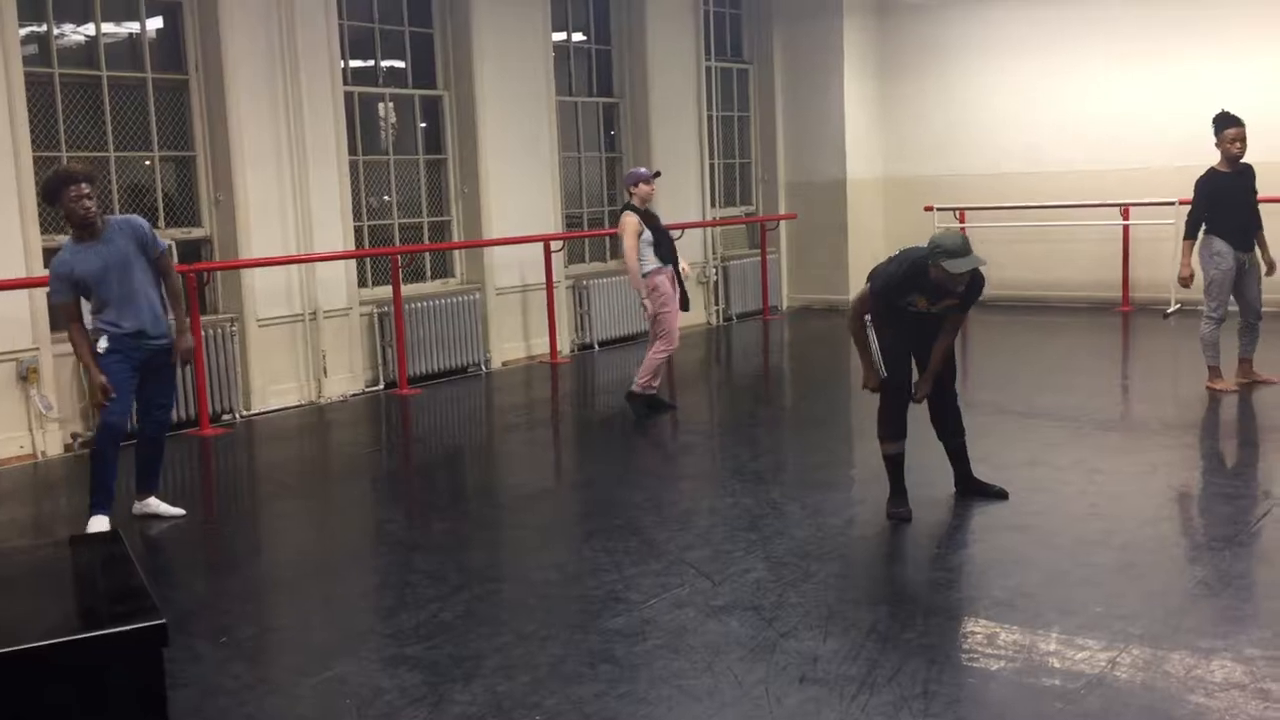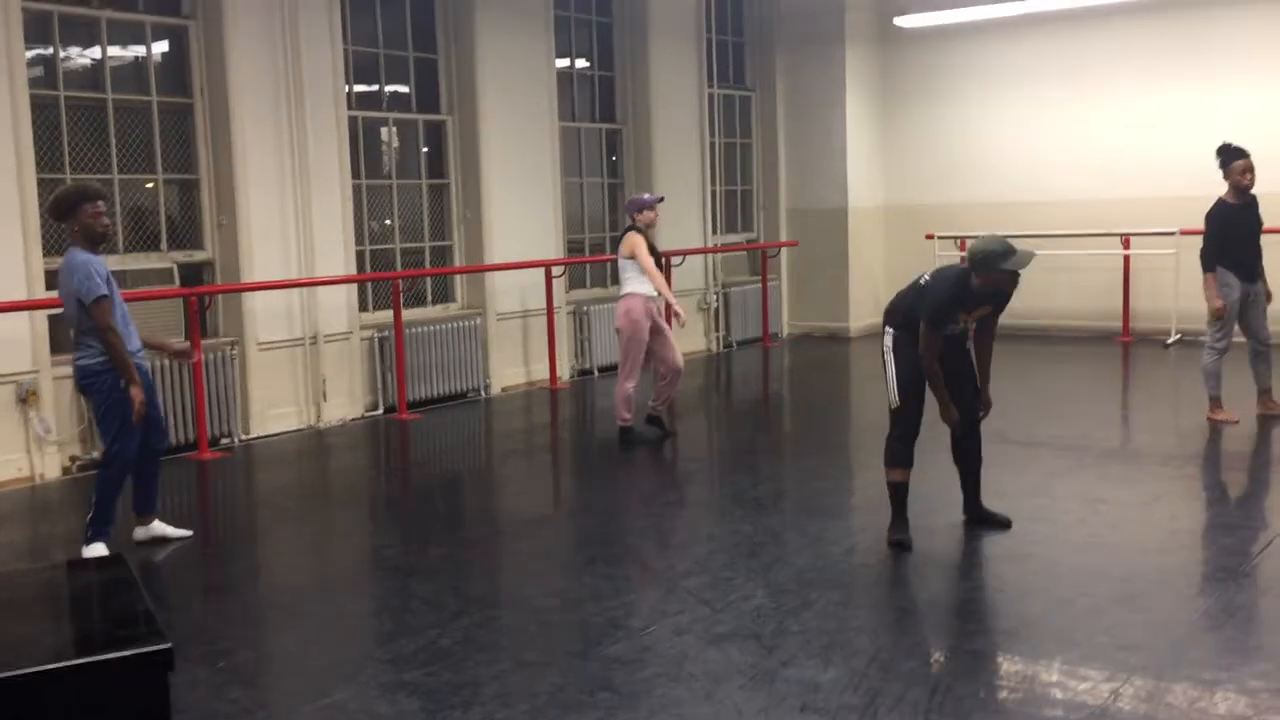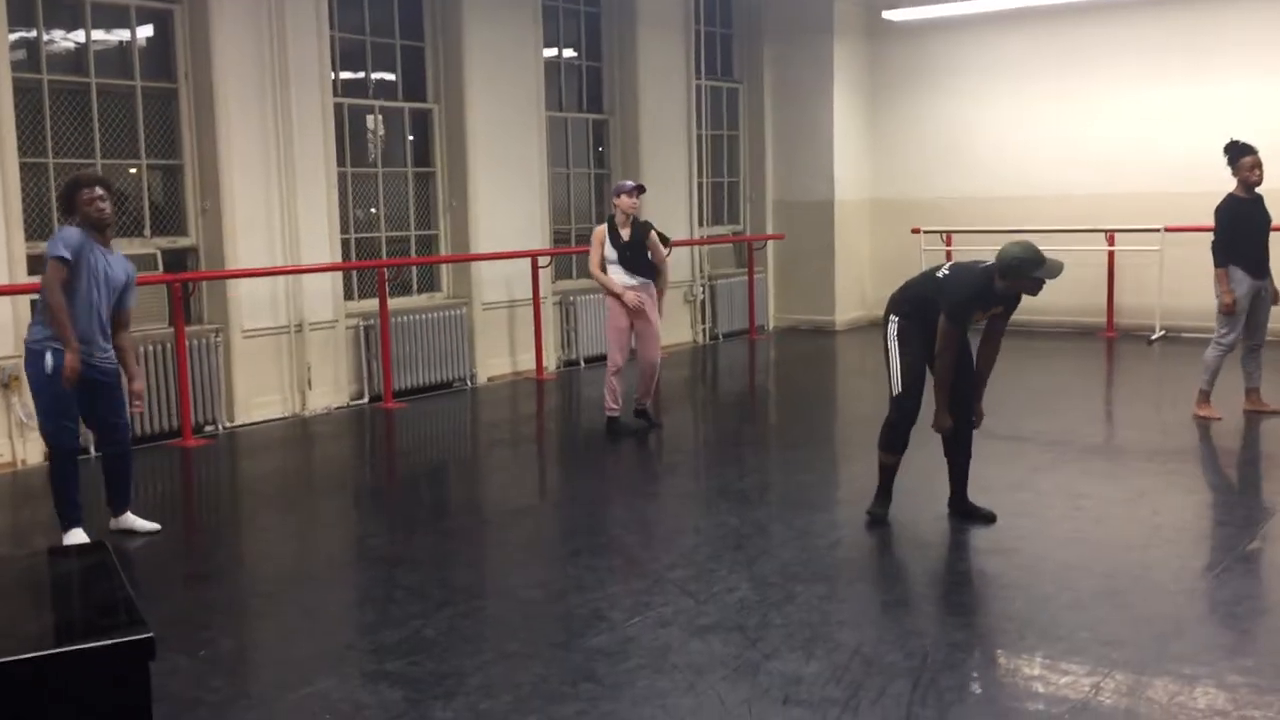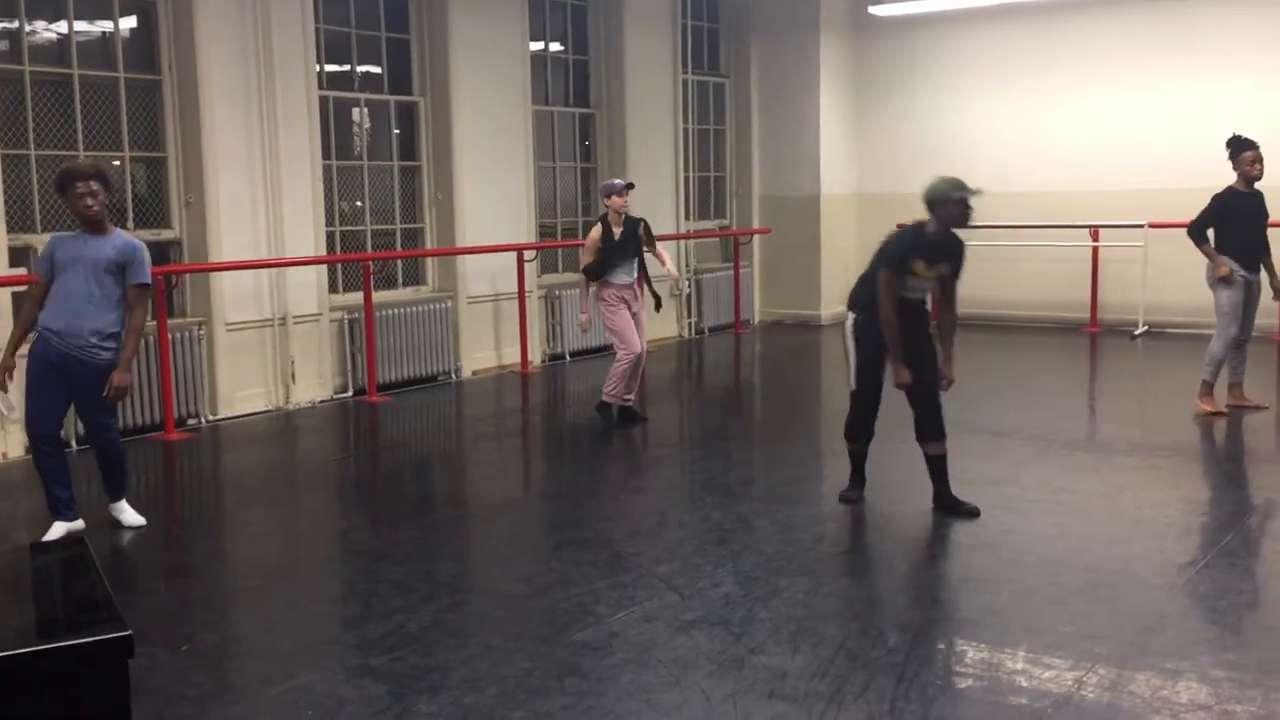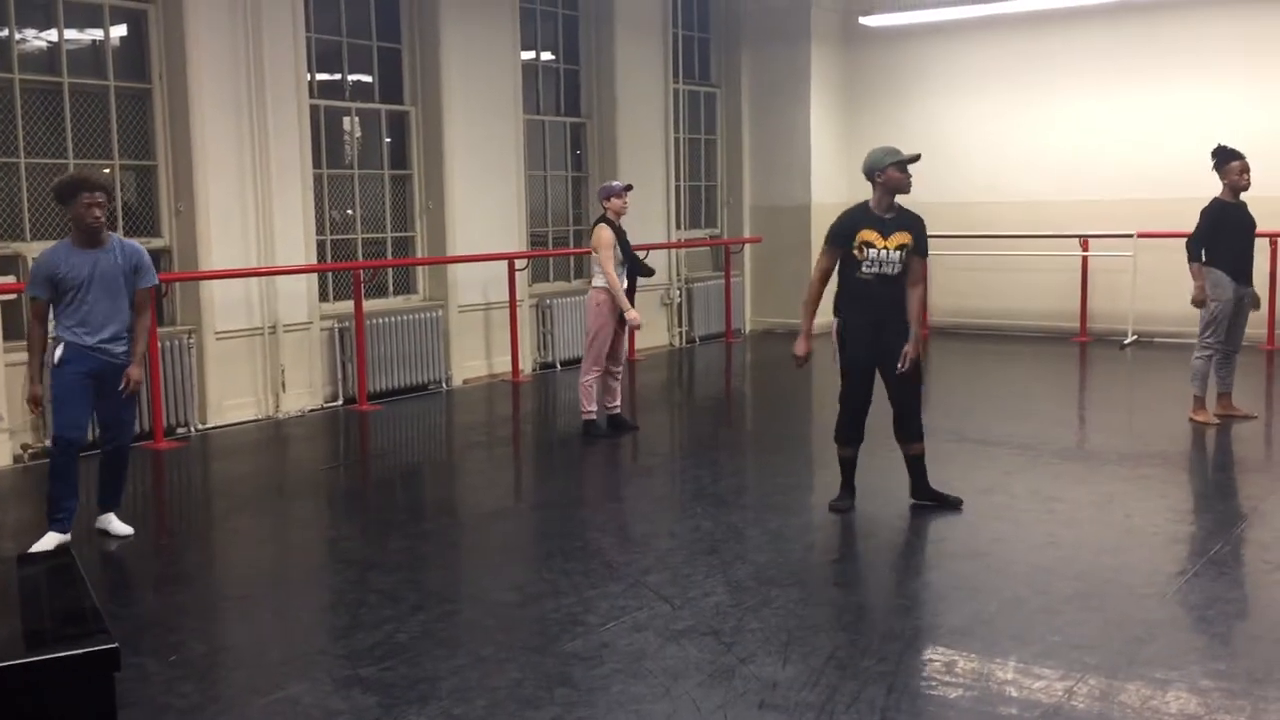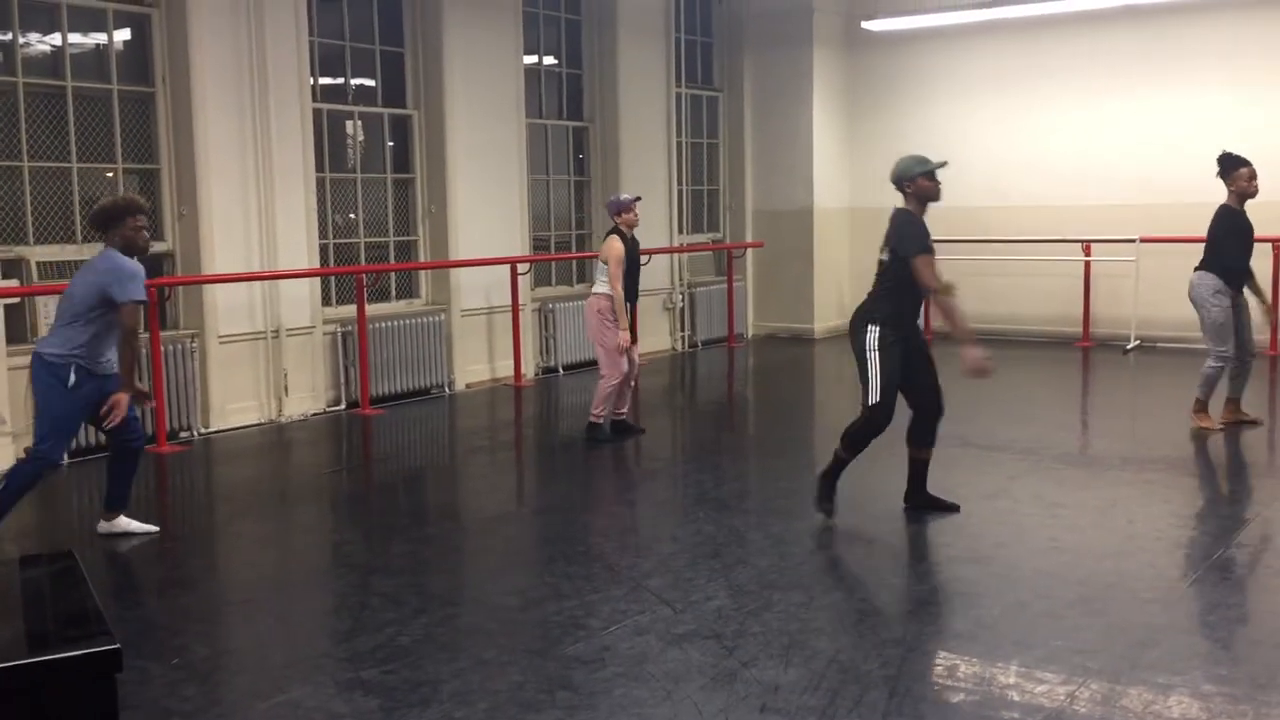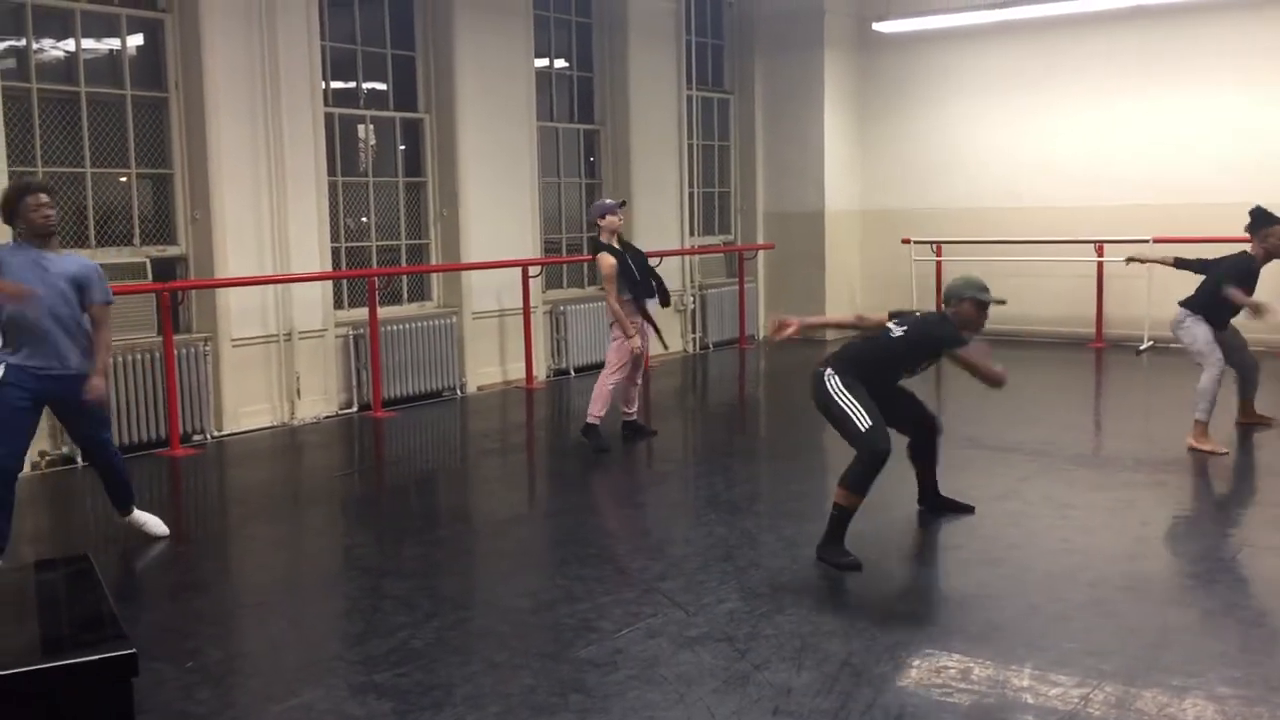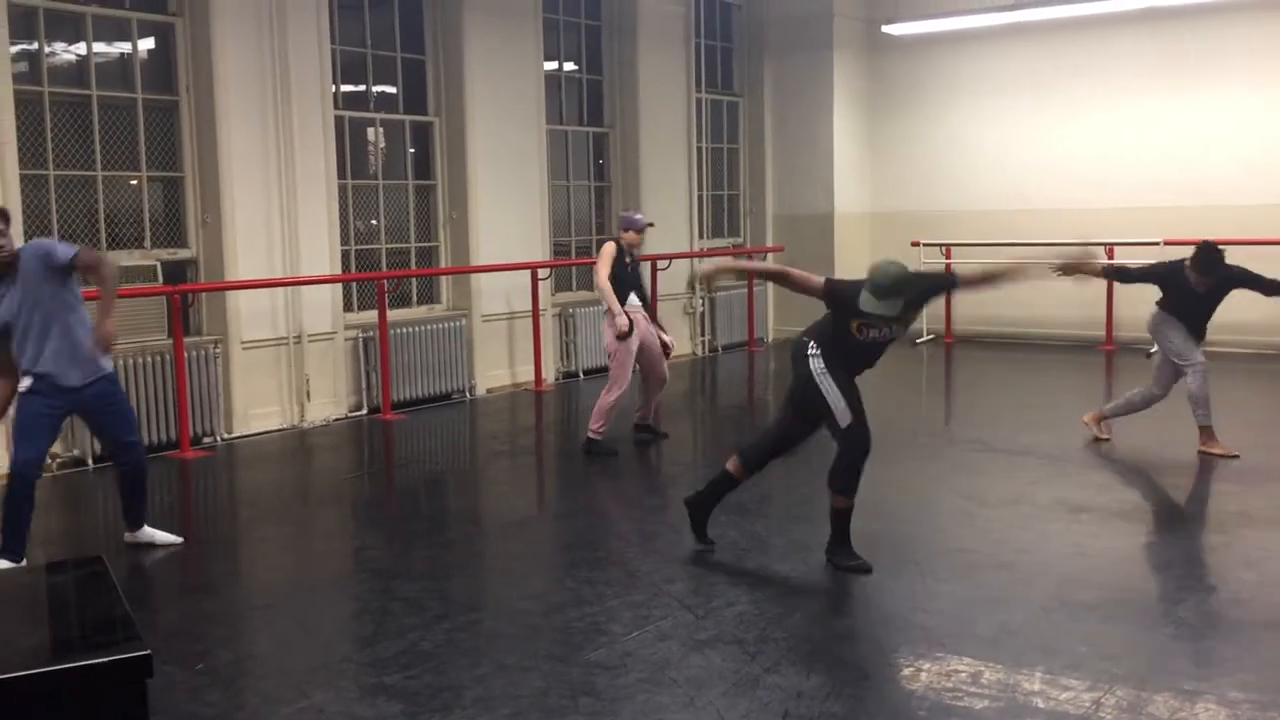
dt=0.4s
person 1, frame 1
left shoulder: (132, 227)
right shoulder: (64, 264)
left elbow: (170, 277)
right elbow: (74, 324)
left wrist: (183, 329)
right wrist: (93, 372)
left hip: (159, 343)
right hip: (114, 347)
left knee: (156, 424)
right knee: (111, 425)
left ankle: (145, 497)
right ankle: (99, 511)
person 1, frame 2
left shoulder: (86, 262)
right shoulder: (85, 263)
right elbow: (105, 328)
left wrist: (164, 346)
right wrist: (133, 382)
left hip: (123, 368)
right hip: (107, 373)
left knee: (152, 441)
right knee: (121, 454)
left ankle: (146, 521)
right ankle: (94, 539)
person 1, frame 3
left shoulder: (126, 269)
right shoulder: (69, 238)
left elbow: (122, 329)
right elbow: (51, 289)
left wrist: (135, 376)
right wrist: (70, 348)
left hip: (100, 364)
right hip: (51, 357)
left knee: (118, 441)
right knee: (64, 445)
left ankle: (120, 514)
right ankle: (72, 527)
person 1, frame 4
left shoulder: (129, 248)
right shoulder: (57, 246)
left elbow: (136, 312)
right elbow: (35, 300)
left wrist: (124, 367)
left hip: (98, 358)
right hip: (49, 350)
left knee: (104, 434)
right knee: (41, 431)
left ankle: (118, 501)
right ankle: (66, 515)
person 1, frame 5
left shoulder: (133, 254)
right shoulder: (50, 261)
left elbow: (142, 312)
right elbow: (38, 321)
left wrist: (136, 362)
right wrist: (35, 378)
left hip: (118, 360)
right hip: (73, 356)
left knee: (118, 441)
right knee: (68, 439)
left ankle: (107, 513)
right ankle: (59, 527)
person 1, frame 6
left shoulder: (109, 268)
right shoulder: (124, 268)
right elbow: (129, 329)
left wrist: (125, 386)
right wrist: (126, 387)
left hip: (92, 372)
right hip: (62, 369)
left knee: (132, 439)
right knee: (46, 456)
left ankle: (112, 517)
person 1, frame 7
left shoulder: (84, 268)
left elbow: (101, 327)
left wrist: (99, 375)
left hip: (72, 378)
left knee: (102, 452)
left ankle: (129, 511)
person 1, frame 8
left shoulder: (41, 253)
left elbow: (100, 263)
left wrist: (105, 318)
left hip: (96, 379)
right hip: (42, 389)
left knee: (131, 456)
left ankle: (136, 527)
person 2, frame 1
left shoulder: (972, 282)
right shoulder: (902, 270)
left elbow: (949, 330)
right elbow: (856, 313)
left wrist: (927, 376)
right wrist: (869, 369)
left hip: (930, 317)
right hip: (886, 314)
left knee: (943, 392)
right knee: (895, 394)
left ankle: (965, 479)
right ankle: (897, 492)
person 2, frame 2
left shoulder: (1000, 290)
right shoulder: (945, 290)
left elbow: (984, 334)
right elbow: (927, 355)
left wrist: (983, 388)
right wrist: (944, 404)
left hip: (951, 335)
right hip: (905, 333)
left knee: (969, 416)
right knee: (905, 423)
left ankle: (973, 507)
right ankle: (898, 520)
person 2, frame 3
left shoulder: (1008, 293)
right shoulder: (966, 289)
left elbow: (990, 343)
right elbow: (944, 354)
left wrist: (977, 397)
right wrist: (941, 410)
left hip: (948, 326)
right hip: (908, 320)
left knee: (964, 411)
right knee: (905, 406)
left ankle: (959, 500)
right ankle: (883, 492)
person 2, frame 4
left shoulder: (953, 247)
right shoulder: (902, 243)
left elbow: (946, 304)
right elbow: (885, 305)
left wrist: (947, 360)
right wrist: (897, 364)
left hip: (912, 320)
right hip: (868, 318)
left knee: (928, 403)
right knee: (865, 403)
left ankle: (943, 494)
right ankle: (857, 479)
person 2, frame 5
left shoulder: (913, 224)
right shoulder: (850, 222)
left elbow: (915, 285)
right elbow: (820, 278)
left wrist: (914, 338)
right wrist: (805, 335)
left hip: (897, 328)
right hip: (854, 326)
left knee: (908, 405)
right knee: (854, 407)
left ankle: (920, 485)
right ankle: (847, 487)
person 2, frame 6
left shoulder: (909, 223)
right shoulder: (910, 230)
right elbow: (937, 289)
right wrist: (968, 343)
left hip: (903, 328)
right hip: (879, 328)
left knee: (929, 407)
right knee: (878, 415)
left ankle: (917, 492)
right ankle: (830, 478)
person 2, frame 7
left shoulder: (924, 322)
right shoulder: (944, 331)
left elbow: (859, 321)
right elbow: (995, 378)
left wrist: (802, 323)
right wrist: (983, 360)
left hip: (867, 381)
right hip: (837, 379)
left knee: (926, 428)
right knee: (875, 447)
left ankle: (930, 497)
right ankle: (830, 542)
person 2, frame 8
left shoulder: (921, 288)
right shoulder: (850, 294)
left elbow: (973, 278)
right elbow: (785, 274)
right wrist: (730, 265)
left hip: (842, 361)
right hip: (820, 354)
left knee: (782, 438)
right knee: (856, 442)
left ankle: (704, 500)
right ankle: (839, 545)
person 3, frame 1
left shoulder: (1248, 172)
right shoulder: (1209, 181)
left elbow: (1253, 215)
right elbow: (1194, 221)
left wrist: (1265, 252)
right wrist: (1185, 263)
left hip: (1246, 252)
right hip: (1219, 250)
left knee: (1253, 313)
right knee: (1215, 314)
left ankle: (1245, 368)
right ankle: (1214, 376)
person 3, frame 2
left shoulder: (1252, 202)
right shoulder: (1219, 212)
left elbow: (1254, 246)
right elbow: (1208, 255)
right wrist: (1213, 295)
left hip: (1251, 283)
right hip: (1227, 282)
right knee: (1218, 344)
right ankle: (1215, 406)
person 3, frame 3
right shoulder: (1229, 207)
right elbow: (1219, 250)
right wrist: (1225, 290)
right hip: (1237, 278)
left knee: (1255, 342)
right knee: (1224, 340)
left ankle: (1253, 399)
right ankle: (1202, 401)
person 3, frame 4
right shoulder: (1226, 198)
right elbow: (1196, 229)
right wrist: (1216, 263)
left hip: (1251, 274)
right hip: (1229, 272)
left knee: (1242, 336)
right knee: (1227, 333)
left ankle: (1236, 393)
right ankle: (1205, 394)
person 3, frame 5
left shoulder: (1242, 207)
right shoulder: (1215, 209)
right elbow: (1194, 246)
left wrist: (1251, 288)
right wrist: (1199, 285)
left hip: (1240, 284)
right hip: (1219, 282)
left knee: (1231, 347)
right knee: (1209, 345)
left ankle: (1224, 403)
right ankle: (1198, 407)
person 3, frame 6
left shoulder: (1236, 215)
right shoulder: (1228, 218)
right elbow: (1236, 262)
right wrist: (1263, 299)
left hip: (1229, 289)
right hip: (1211, 286)
left knee: (1246, 351)
right knee: (1223, 354)
left ankle: (1233, 408)
right ankle: (1200, 409)
person 3, frame 7
left shoulder: (1249, 263)
right shoulder: (1240, 265)
left elbow: (1192, 263)
right elbow: (1225, 285)
left wrist: (1150, 259)
right wrist: (1247, 301)
left hip: (1216, 322)
right hip: (1191, 319)
left knee: (1249, 366)
right knee: (1215, 364)
left ankle: (1246, 411)
right ankle: (1198, 434)
person 3, frame 8
left shoulder: (1228, 275)
right shoulder: (1172, 272)
right elbow: (1125, 274)
right wrist: (1081, 268)
left hip: (1190, 332)
right hip: (1166, 322)
left knee: (1157, 390)
right knee: (1197, 367)
left ankle: (1097, 416)
right ankle: (1207, 439)
person 4, frame 1
left shoulder: (647, 214)
right shoulder: (630, 219)
right elbow: (630, 262)
left wrist: (679, 265)
right wrist: (645, 297)
left hip: (666, 279)
right hip: (655, 283)
left knee: (662, 340)
right knee: (668, 342)
left ankle: (650, 394)
right ankle: (636, 392)
person 4, frame 2
left shoulder: (642, 241)
right shoulder: (634, 238)
right elbow: (653, 274)
right wrist: (675, 304)
left hip: (651, 308)
right hip: (633, 309)
left knee: (674, 366)
right knee: (630, 372)
left ankle: (655, 413)
right ankle: (625, 427)
person 4, frame 3
left shoulder: (645, 231)
right shoulder: (602, 232)
left elbow: (661, 266)
right elbow: (595, 270)
left wrist: (658, 301)
right wrist: (623, 293)
left hip: (644, 296)
right hip: (617, 300)
left knee: (651, 359)
right knee: (616, 360)
left ankle: (642, 407)
right ankle: (613, 415)
person 4, frame 4
left shoulder: (636, 225)
right shoulder: (598, 234)
left elbow: (655, 249)
right elbow: (586, 273)
left wrist: (667, 263)
right wrist: (584, 310)
left hip: (633, 293)
right hip: (610, 296)
left knee: (640, 352)
right knee: (630, 350)
left ankle: (625, 405)
right ankle: (607, 401)
person 4, frame 5
left shoulder: (617, 230)
right shoulder: (604, 232)
right elbow: (609, 275)
right wrist: (628, 309)
left hip: (615, 299)
right hip: (603, 299)
left knee: (615, 362)
right knee: (594, 364)
left ankle: (614, 415)
right ankle: (589, 420)
person 4, frame 6
left shoulder: (630, 240)
right shoulder: (615, 245)
right elbow: (616, 290)
left wrist: (626, 322)
right wrist: (623, 328)
left hip: (619, 306)
right hip: (602, 308)
left knee: (631, 366)
right knee: (615, 369)
left ankle: (618, 419)
right ankle: (595, 422)
person 4, frame 7
left shoulder: (617, 241)
right shoulder: (608, 259)
right elbow: (613, 301)
right wrist: (630, 334)
left hip: (638, 311)
right hip: (628, 313)
left knee: (635, 368)
right knee: (615, 369)
left ankle: (630, 421)
right ankle: (591, 425)
person 4, frame 8
left shoulder: (633, 261)
right shoulder: (611, 249)
right elbow: (600, 279)
left wrist: (661, 331)
right wrist: (618, 314)
left hip: (642, 321)
right hip: (620, 323)
left knee: (659, 375)
right knee: (618, 384)
left ankle: (644, 424)
right ankle: (594, 438)
